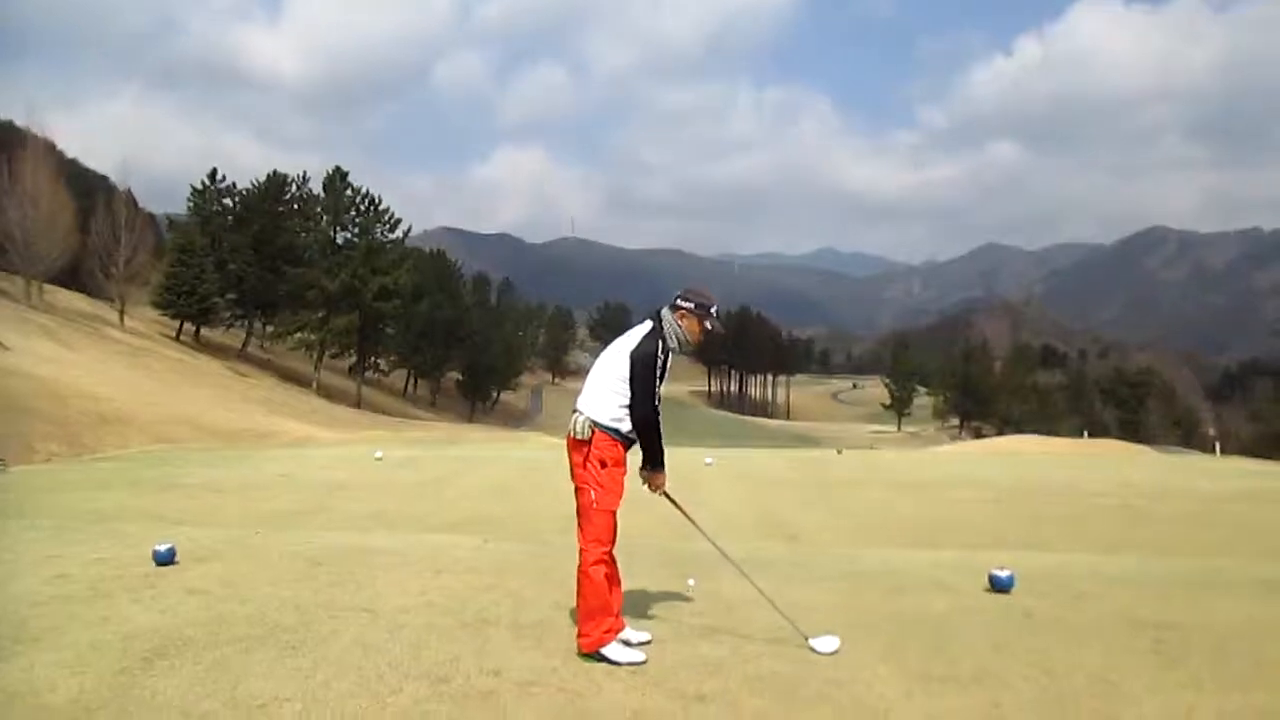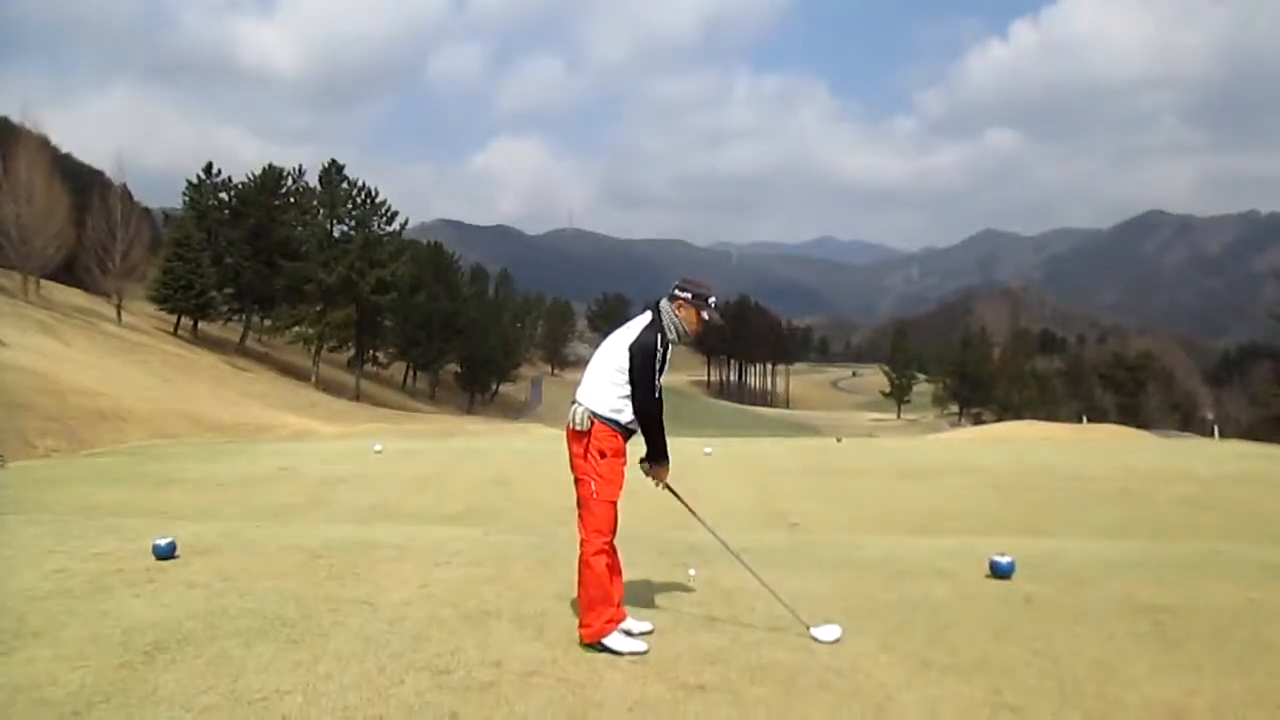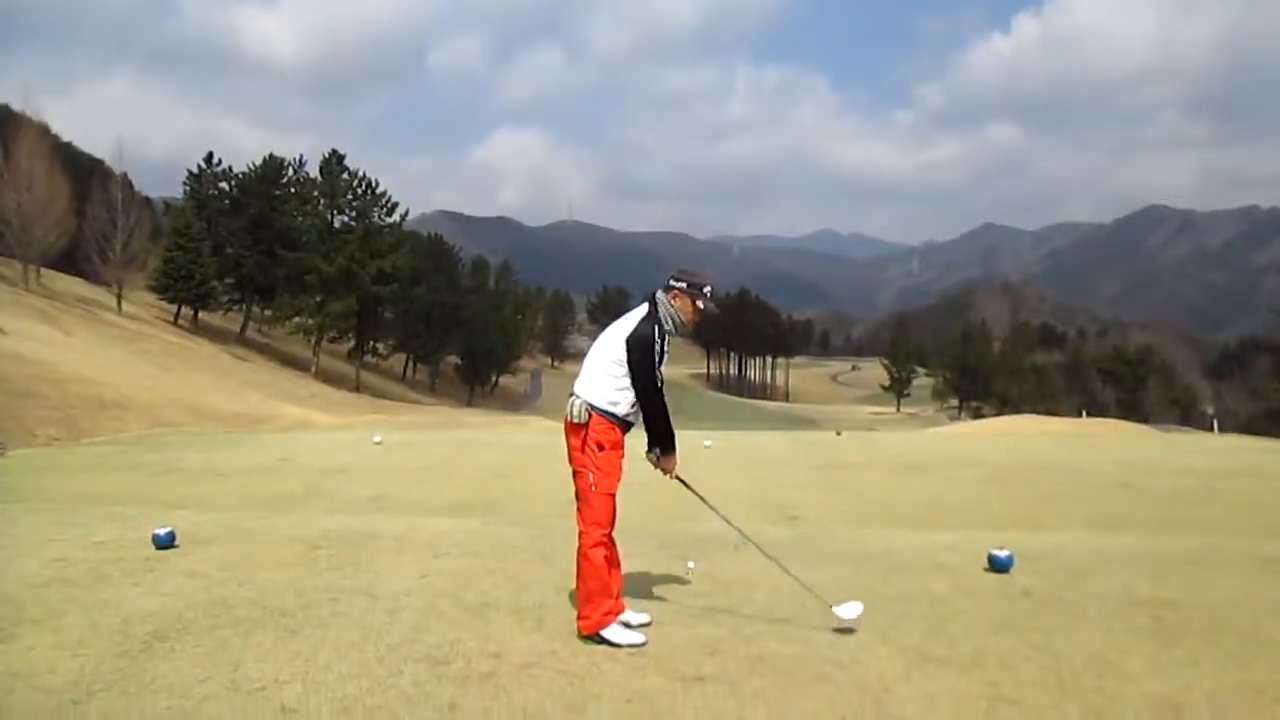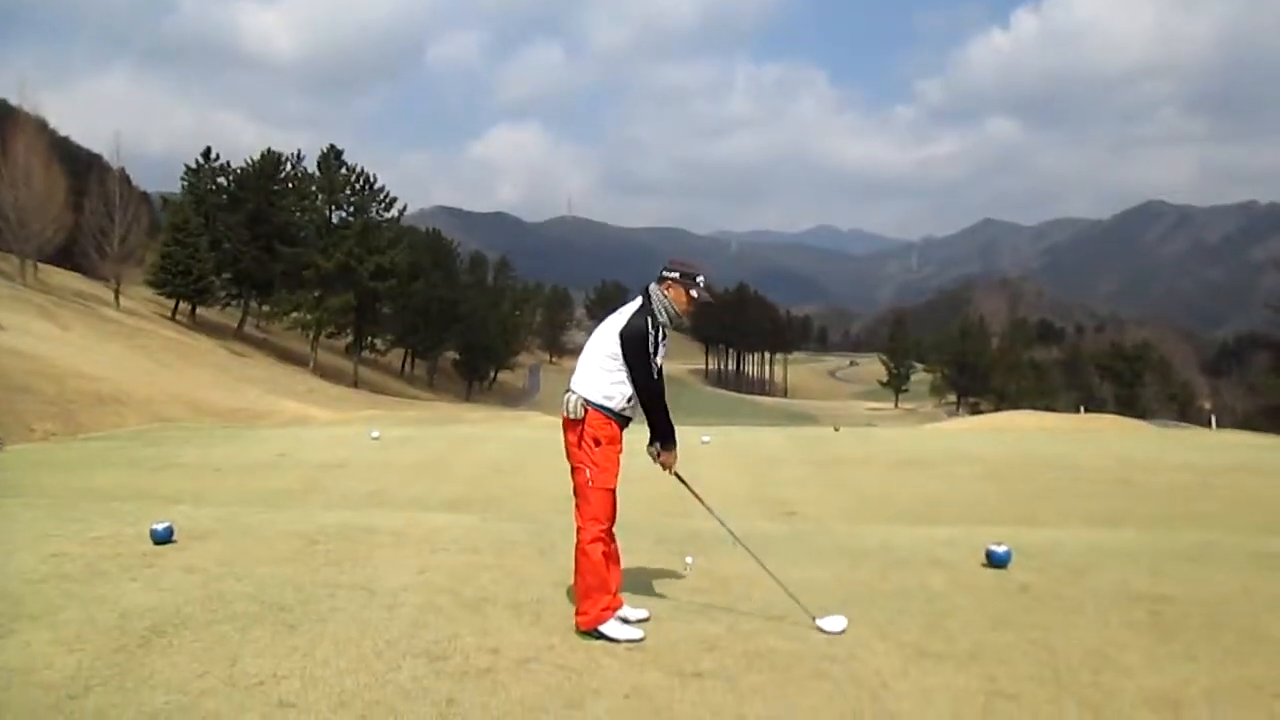
dt=0.3s
person 1, frame 1
left shoulder: (652, 339)
right shoulder: (651, 346)
left elbow: (645, 409)
right elbow: (643, 412)
left wrist: (649, 461)
right wrist: (656, 466)
left hip: (605, 444)
right hip: (598, 444)
left knee: (604, 539)
right knee: (596, 541)
left ankle: (610, 624)
right ankle: (596, 637)
person 1, frame 2
left shoulder: (653, 333)
right shoulder: (650, 339)
left elbow: (648, 402)
right elbow: (646, 404)
left wrist: (654, 455)
right wrist: (659, 459)
left hip: (606, 434)
right hip: (596, 434)
left knee: (605, 530)
right knee: (597, 531)
left ankle: (611, 613)
right ankle: (598, 627)
person 1, frame 3
left shoulder: (652, 325)
right shoulder: (647, 331)
left elbow: (650, 394)
right elbow: (650, 396)
left wrist: (655, 444)
right wrist: (667, 449)
left hip: (604, 428)
right hip: (595, 427)
left knee: (603, 522)
right knee: (595, 524)
left ankle: (610, 605)
right ankle: (596, 619)
person 1, frame 4
left shoulder: (651, 322)
right shoulder: (640, 324)
left elbow: (651, 387)
right elbow: (647, 390)
left wrist: (657, 438)
right wrist: (668, 442)
left hip: (604, 423)
right hip: (592, 423)
left knee: (605, 518)
right knee: (594, 519)
left ankle: (608, 601)
right ankle: (594, 615)
